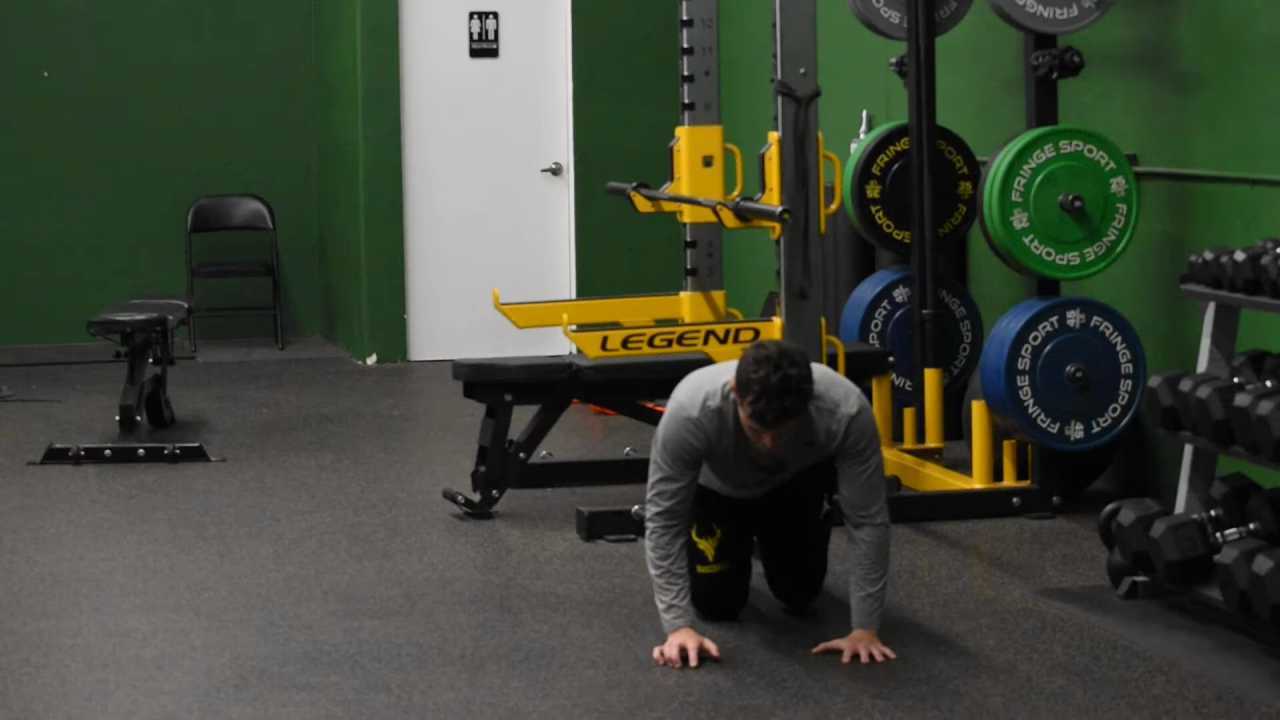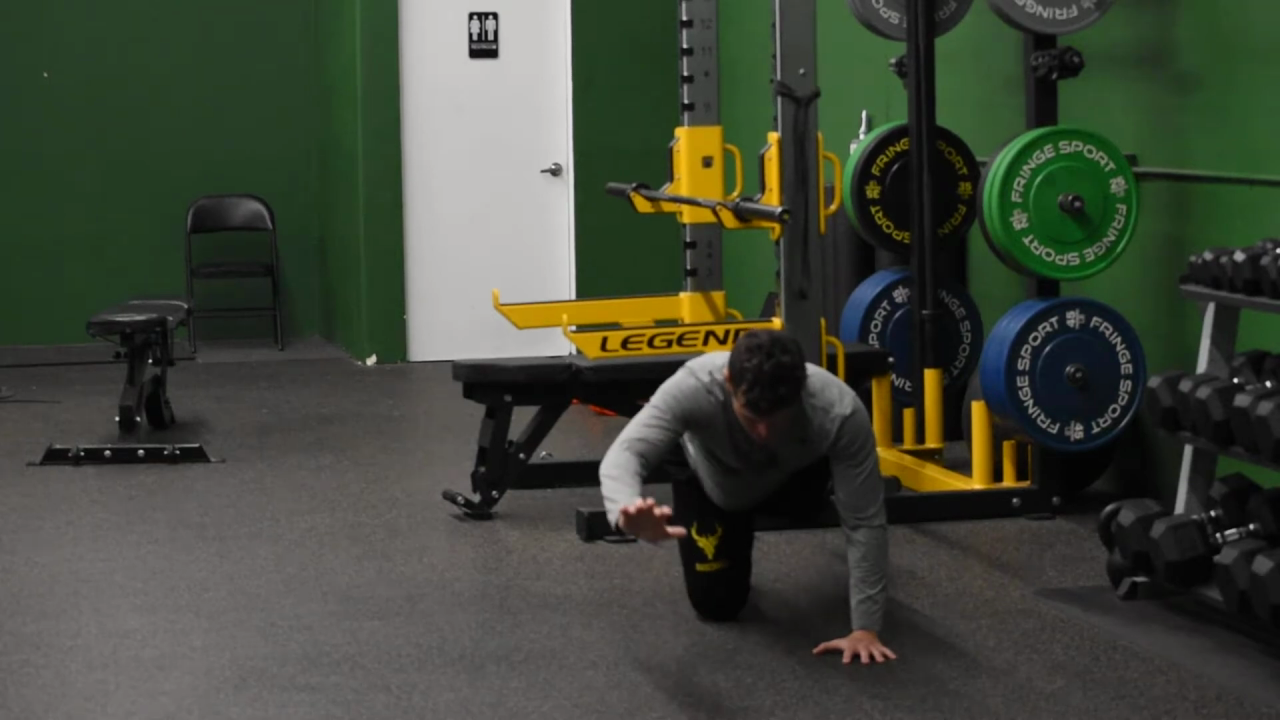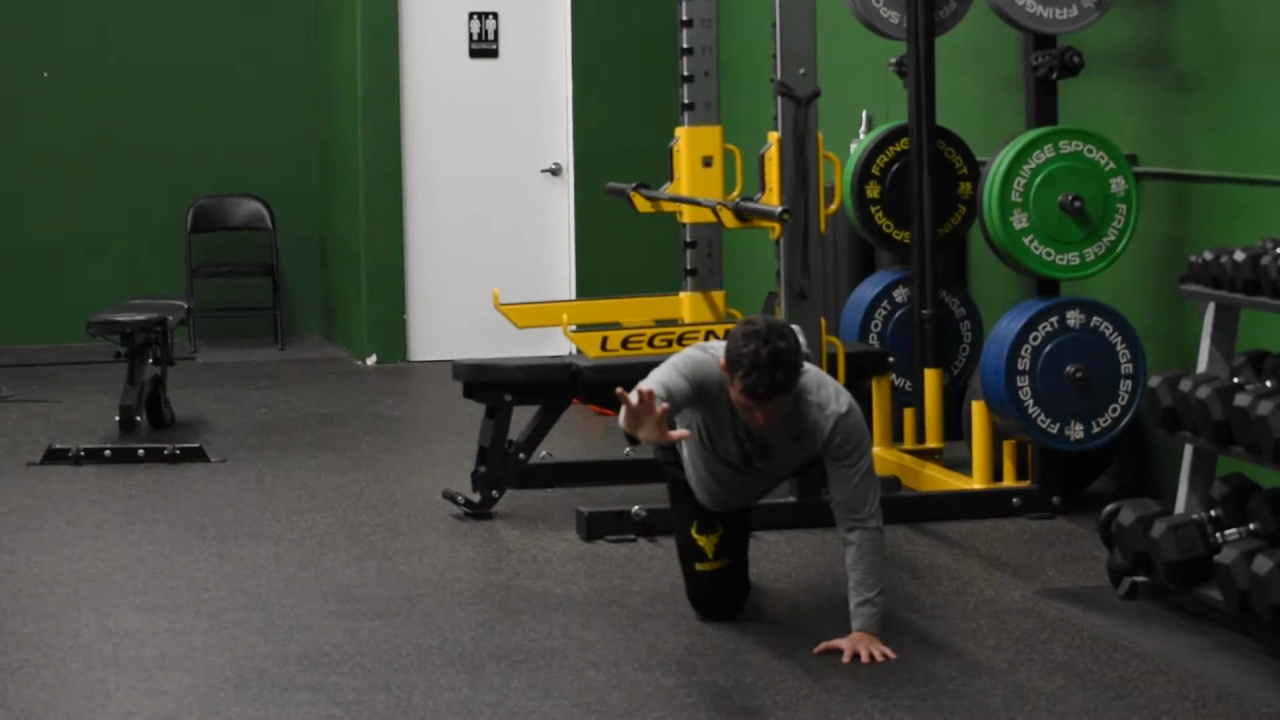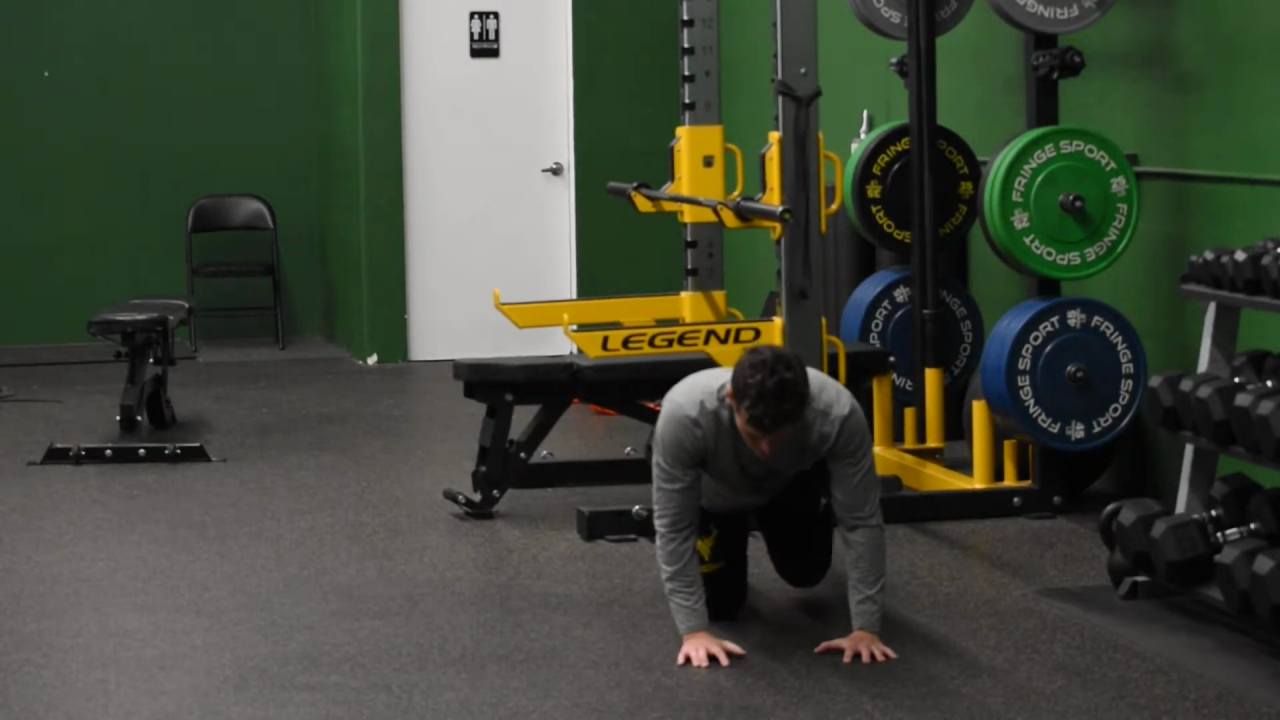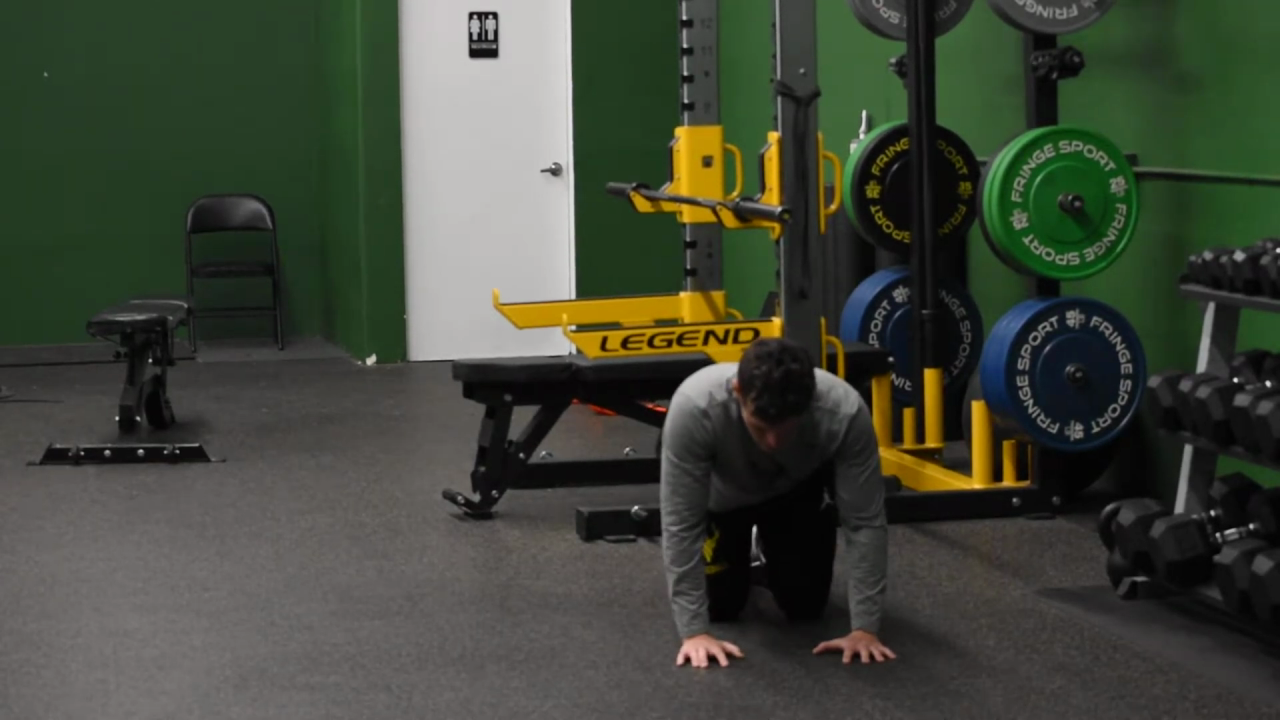
dt=0.7s
person 1, frame 1
left shoulder: (846, 411)
right shoulder: (691, 409)
left elbow: (868, 520)
right elbow: (664, 517)
left wrist: (865, 628)
right wrist: (678, 622)
left hip: (797, 479)
right hip: (714, 483)
left knee: (798, 595)
right knee: (717, 604)
person 1, frame 2
left shoulder: (839, 413)
right shoulder: (696, 385)
left elbow: (865, 521)
right elbow: (625, 453)
left wrist: (865, 628)
right wrist: (627, 515)
right hip: (708, 474)
right knee: (716, 603)
person 1, frame 3
left shoulder: (834, 412)
right shoulder: (702, 366)
left elbow: (861, 523)
right elbow: (647, 396)
left wrist: (865, 628)
right wrist: (639, 425)
left hip: (782, 464)
right hip: (701, 469)
right knee: (717, 603)
person 1, frame 4
left shoulder: (837, 414)
right shoulder: (685, 413)
left elbow: (861, 521)
right elbow: (673, 529)
left wrist: (865, 628)
right wrist: (693, 630)
left knee: (804, 571)
right knee: (720, 604)
person 1, frame 5
left shoulder: (845, 413)
right shoulder: (694, 407)
left elbow: (865, 523)
right elbow: (681, 523)
left wrist: (865, 627)
right wrist: (693, 631)
left hip: (799, 489)
right hip: (720, 492)
left knee: (804, 605)
right knee: (721, 605)
left ankle: (771, 552)
